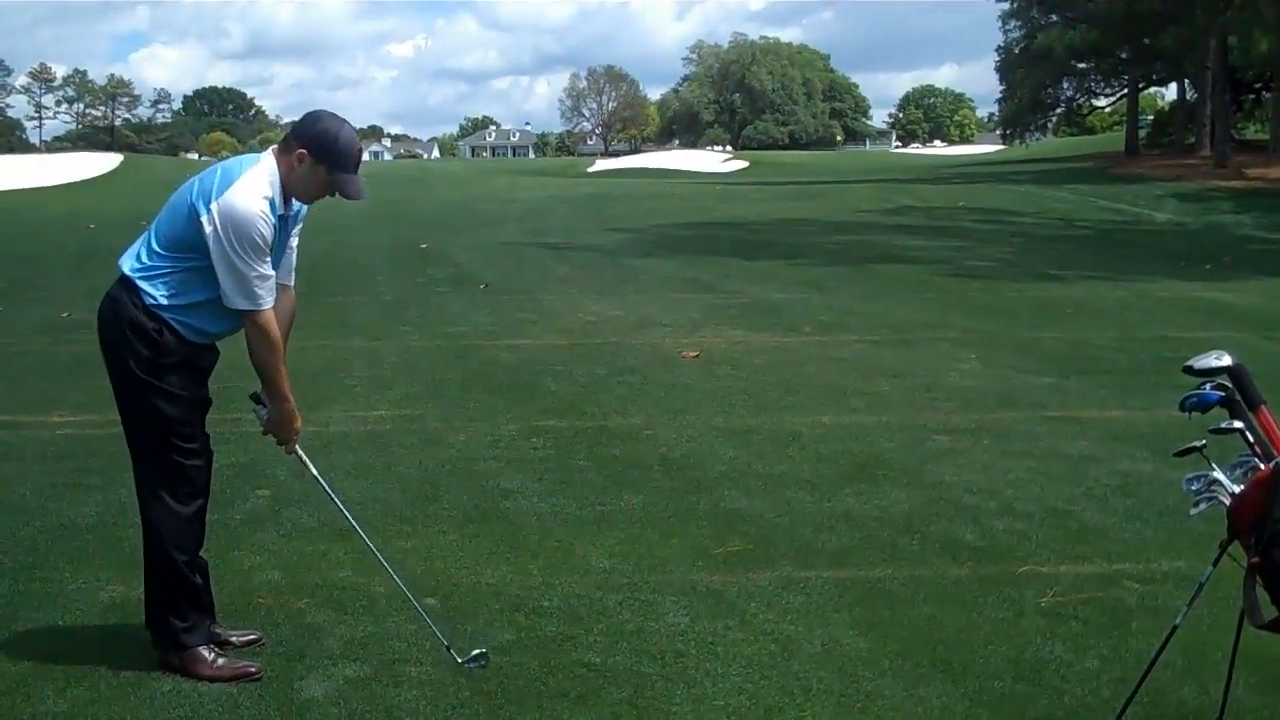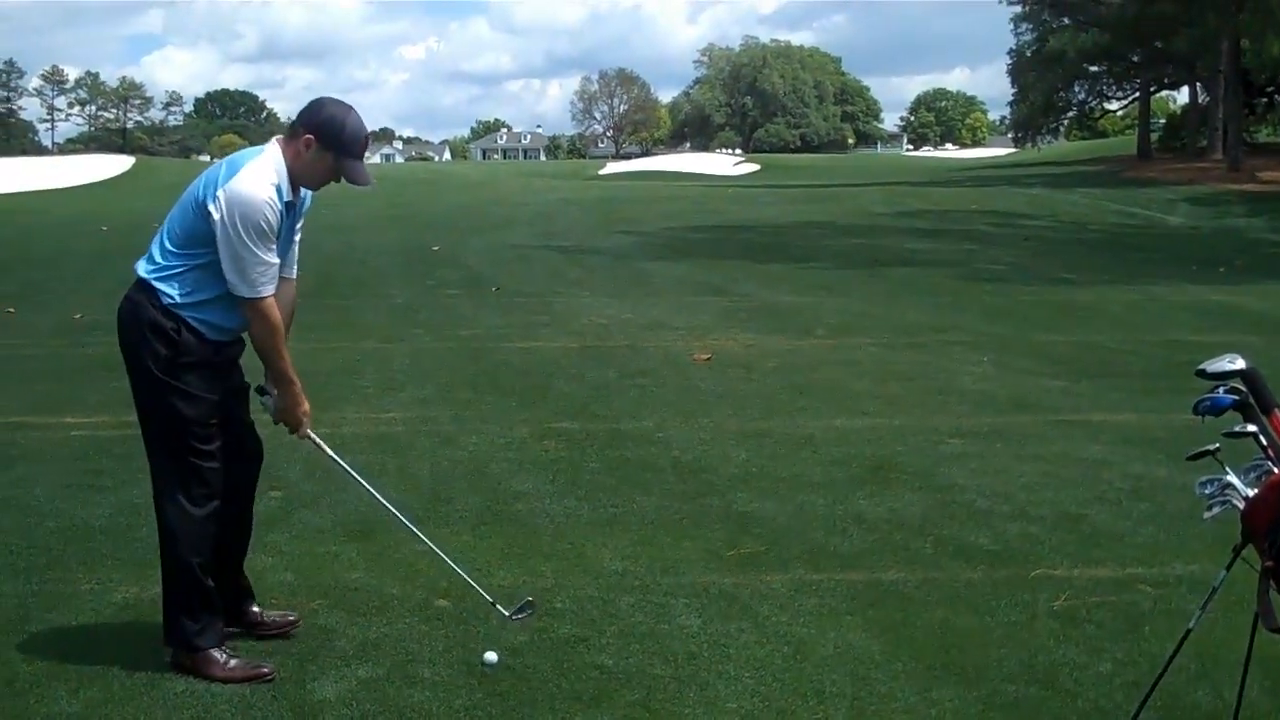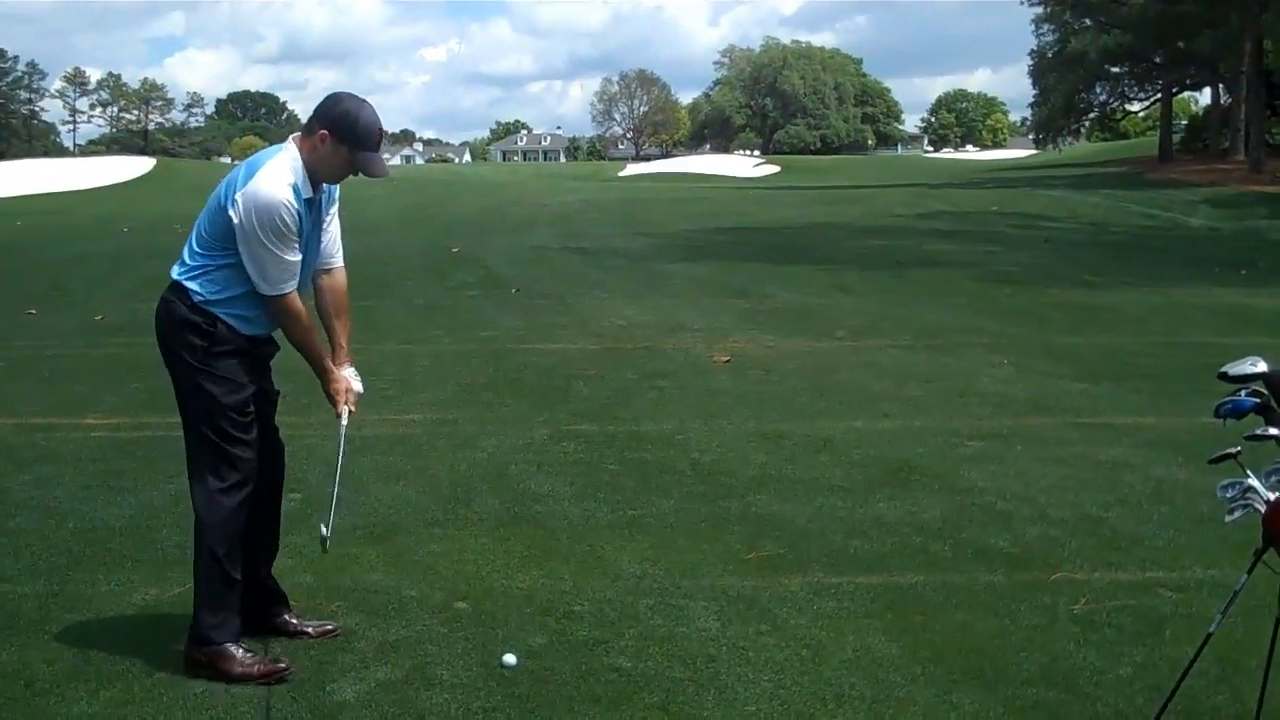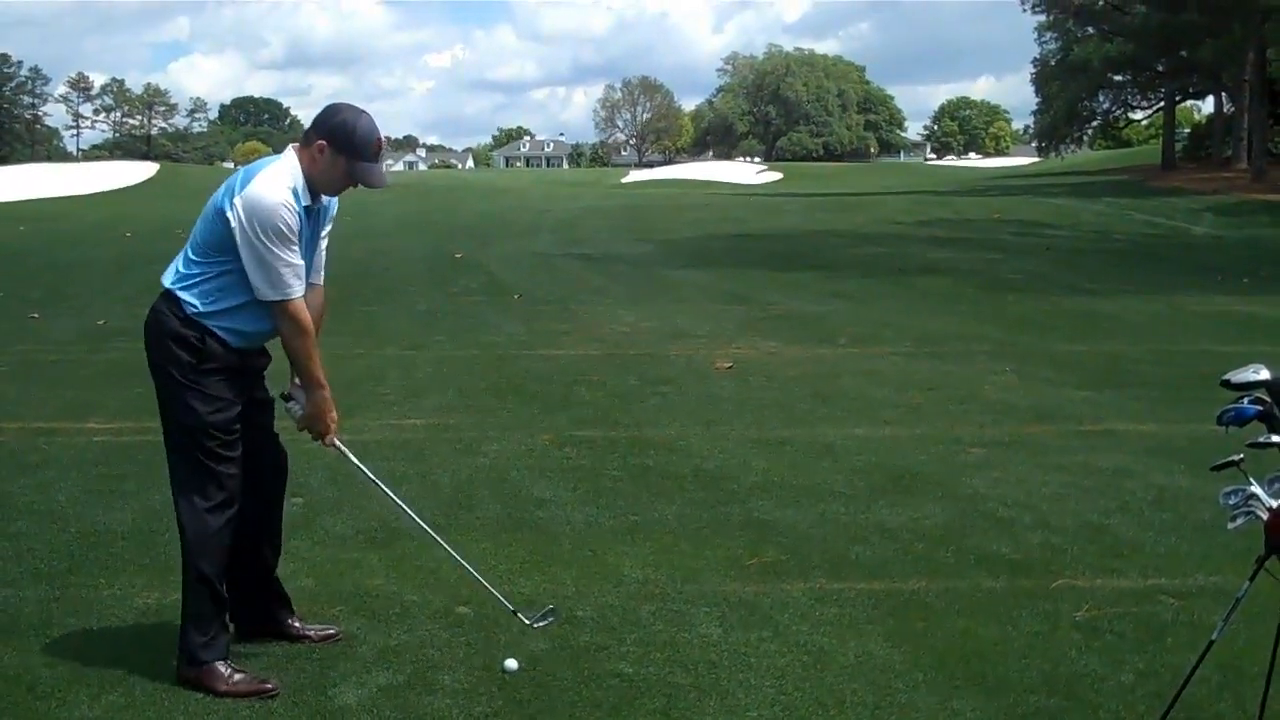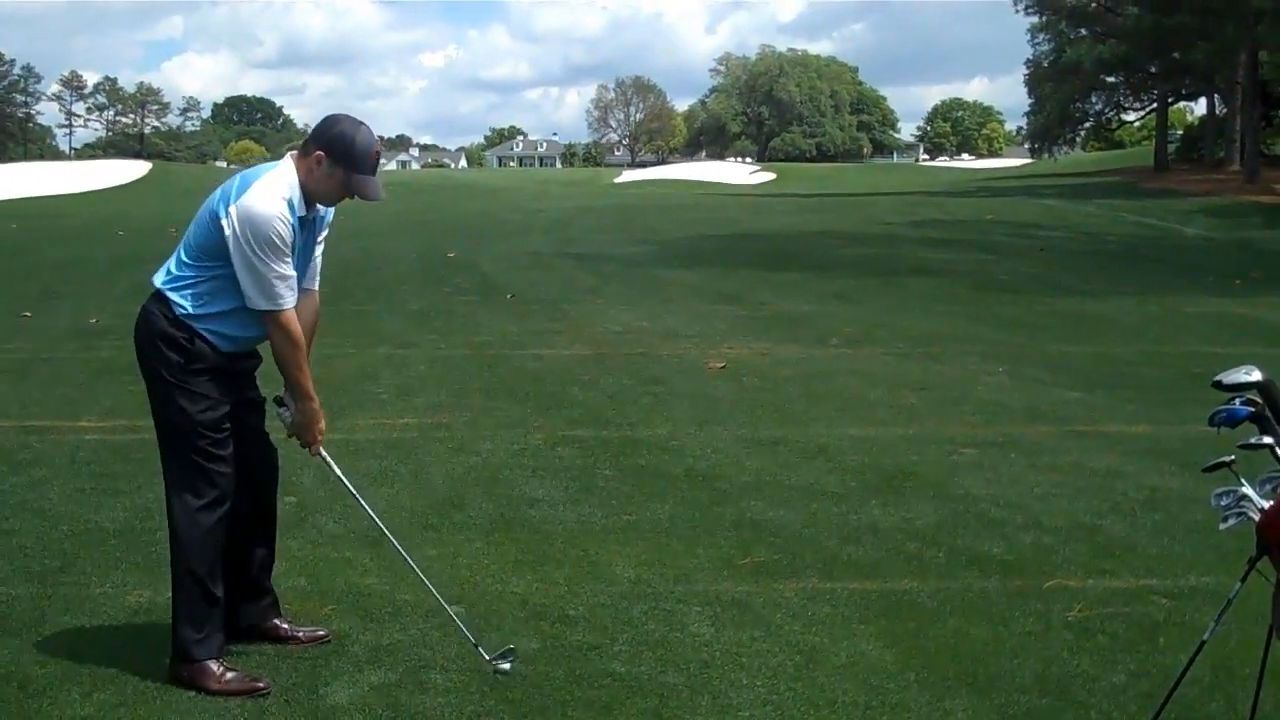
dt=0.4s
person 1, frame 1
left shoulder: (286, 198)
right shoulder: (245, 204)
left elbow: (281, 294)
right elbow: (257, 319)
left wrist: (275, 394)
right wrist: (283, 405)
left hip: (178, 331)
right hip: (144, 329)
left knee: (190, 475)
right knee: (175, 479)
left ankle: (190, 616)
right ankle: (181, 638)
person 1, frame 2
left shoulder: (292, 189)
right shoulder: (250, 192)
left elbow: (284, 285)
right elbow: (258, 305)
left wrist: (282, 379)
right wrist: (289, 388)
left hip: (206, 333)
right hip: (165, 331)
left knee: (240, 461)
right knee: (193, 482)
left ankle: (229, 602)
right ankle: (195, 640)
person 1, frame 3
left shoulder: (321, 184)
right shoulder: (268, 193)
left elbow: (330, 271)
right elbow: (284, 299)
left wrist: (343, 360)
right wrist: (324, 374)
left hip: (243, 332)
right hip: (202, 329)
left knee: (263, 469)
right knee: (227, 473)
left ankle: (259, 606)
right ankle: (214, 637)
person 1, frame 4
left shoulder: (318, 198)
right shoulder: (267, 198)
left elbow: (311, 292)
right elbow: (288, 309)
left wrist: (307, 384)
right wrist: (319, 392)
left hip: (235, 344)
right hip: (190, 342)
left knee: (263, 474)
right knee: (211, 489)
left ankle: (261, 610)
right ankle: (202, 654)
person 1, frame 5
left shoulder: (314, 205)
right shoulder: (262, 207)
left elbow: (305, 298)
right elbow: (280, 319)
left wrist: (299, 394)
right wrist: (308, 403)
left hip: (226, 345)
right hip: (180, 342)
left knee: (256, 475)
right knee: (205, 488)
left ankle: (252, 611)
right ankle: (195, 652)
